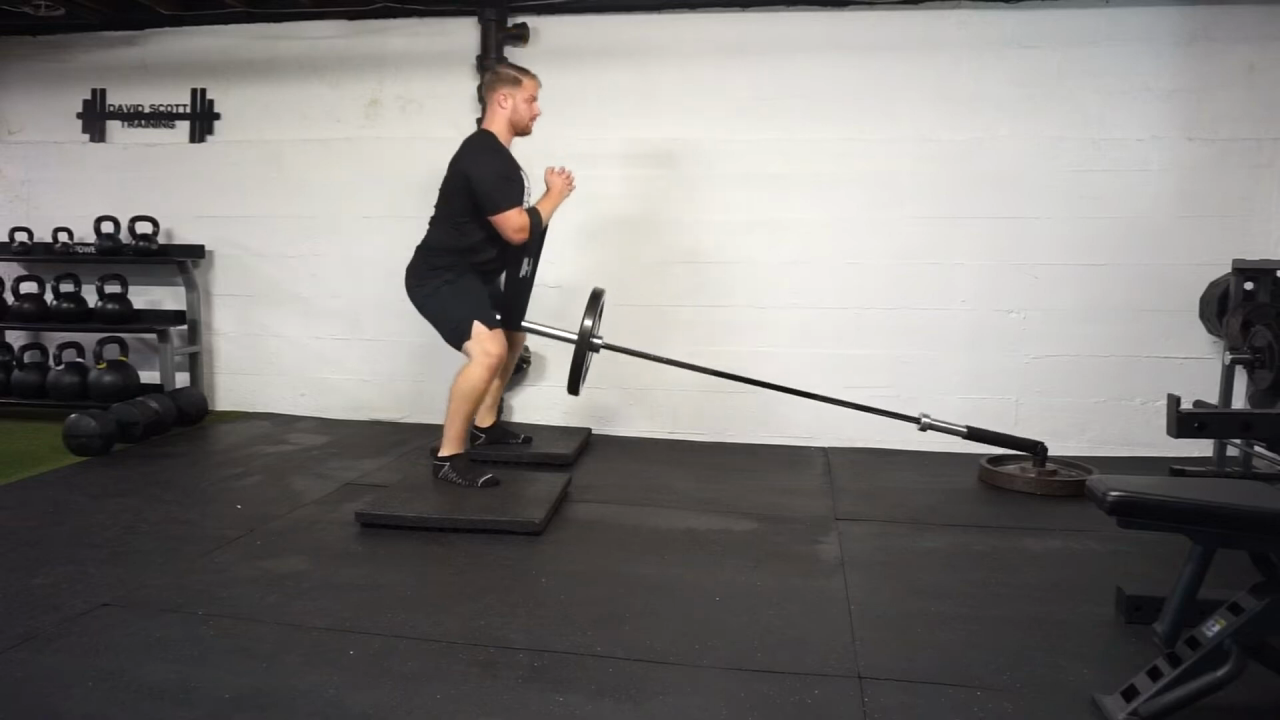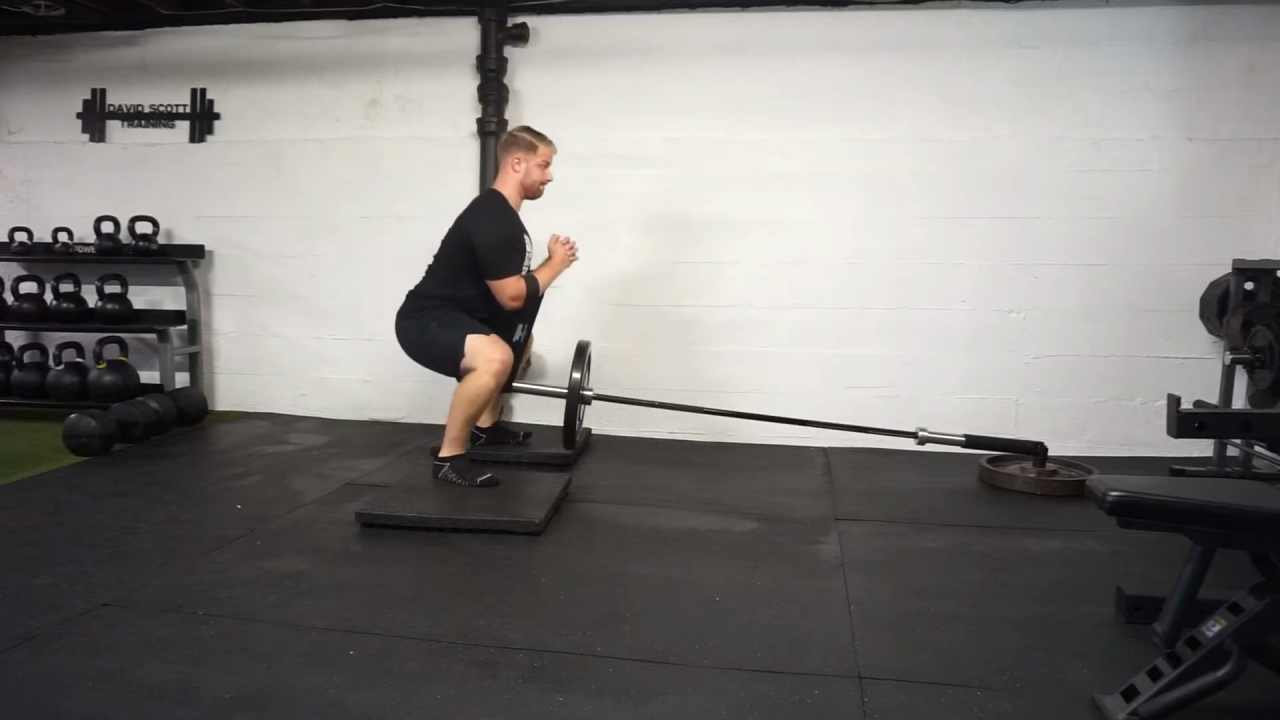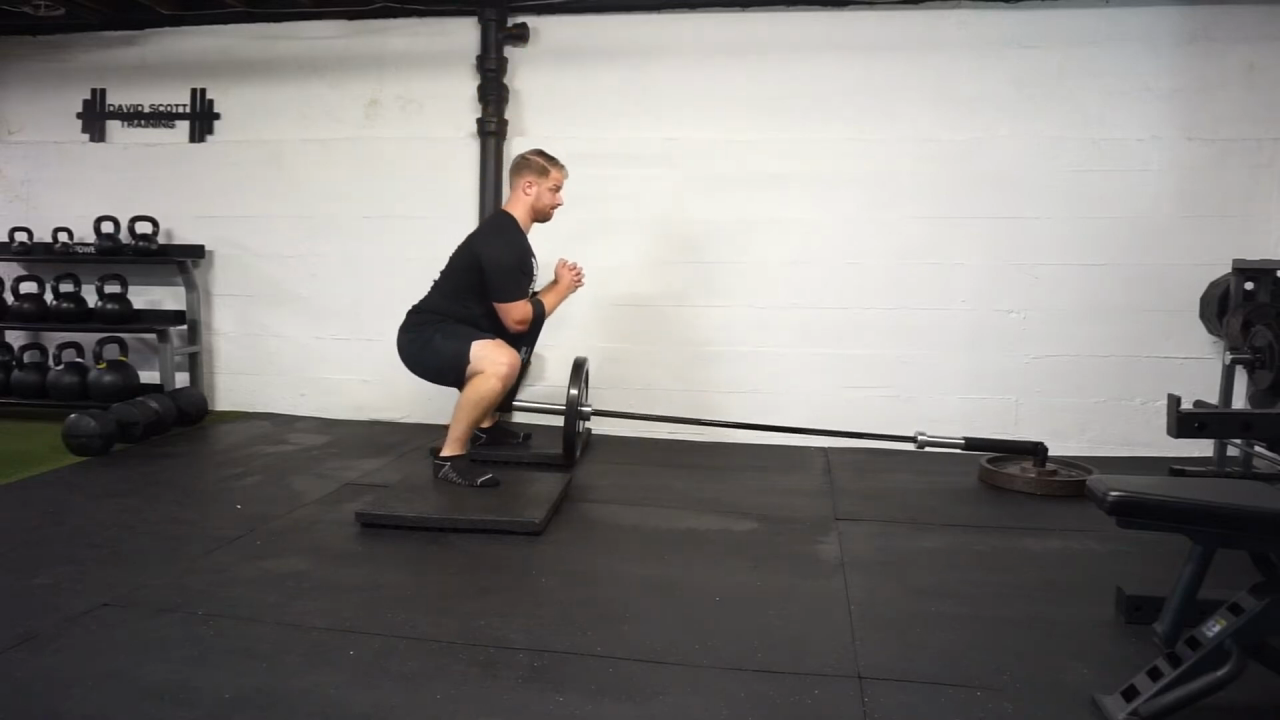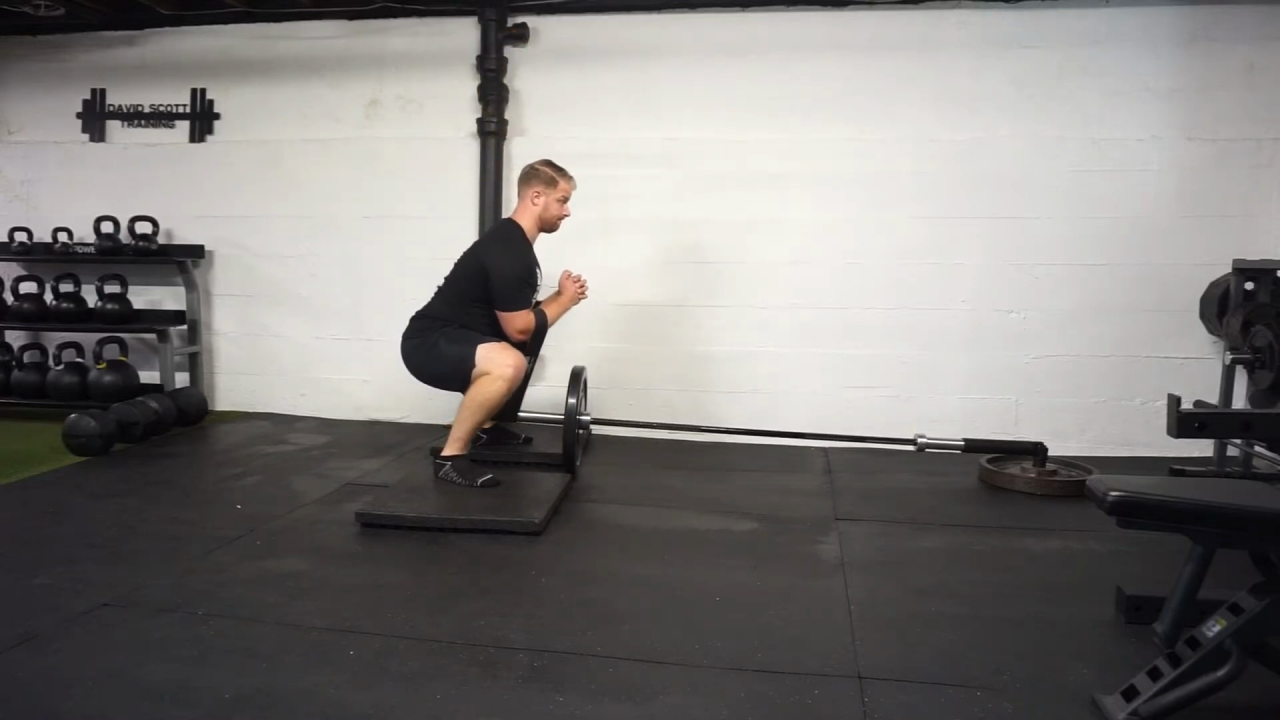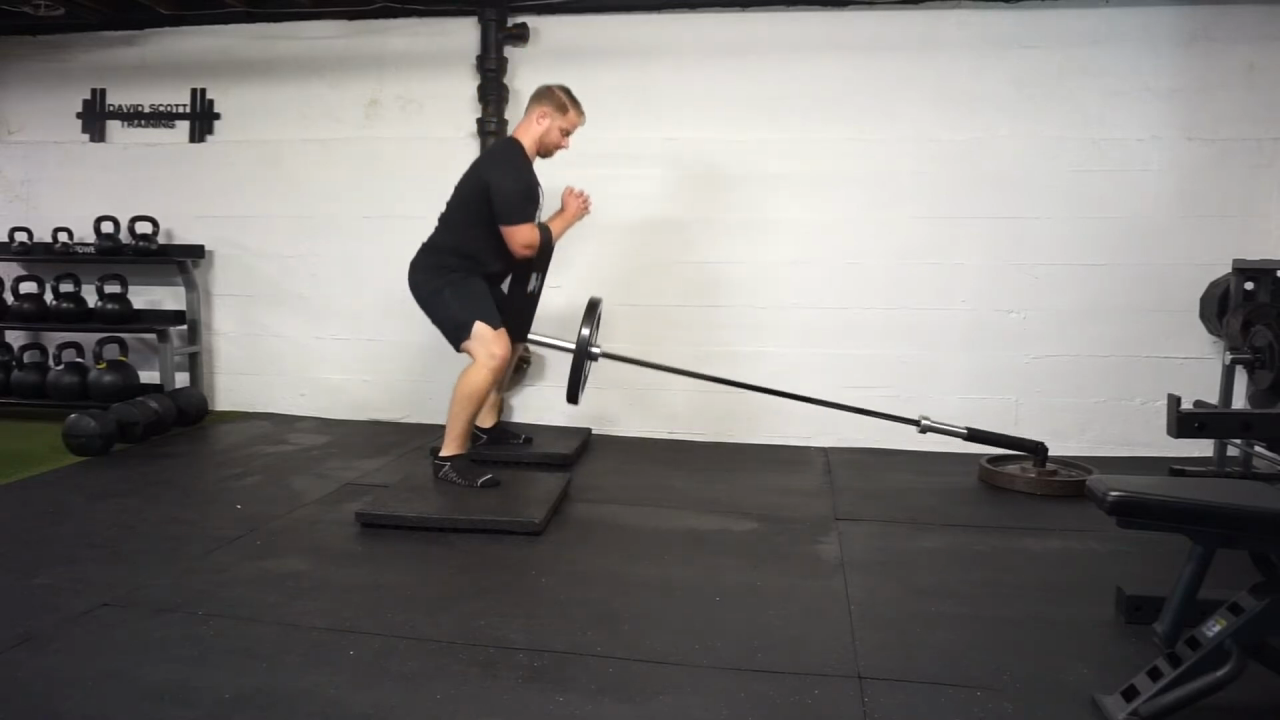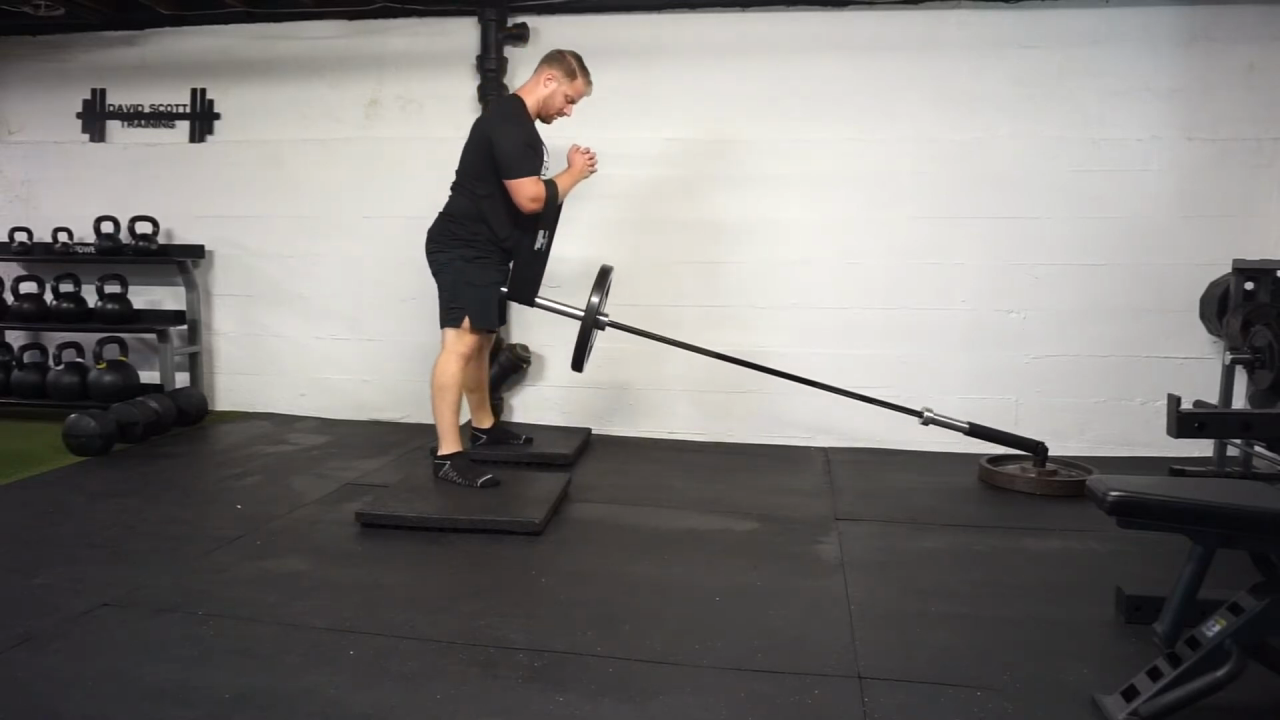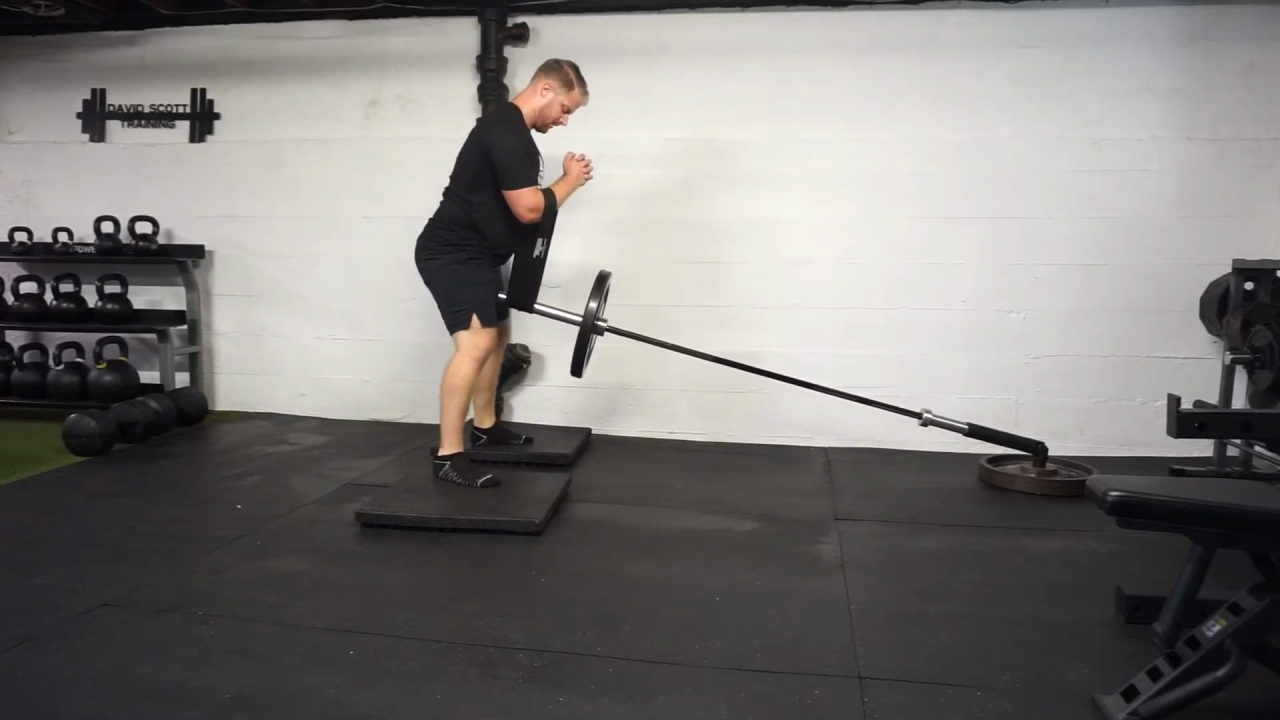
dt=0.7s
person 1, frame 1
left shoulder: (494, 153)
right shoulder: (484, 158)
left elbow: (513, 227)
right elbow: (517, 230)
right wrist: (556, 193)
left hip: (470, 272)
right hip: (439, 276)
left knee: (512, 335)
right knee: (488, 349)
left ankle: (485, 425)
right ankle: (449, 456)
person 1, frame 2
left shoulder: (502, 214)
right shoulder: (491, 221)
left elbow: (510, 289)
right elbow: (512, 296)
right wrist: (557, 263)
left hip: (458, 313)
right hip: (426, 321)
right knee: (495, 358)
left ankle: (485, 426)
right ankle: (449, 458)
person 1, frame 3
left shoulder: (509, 234)
right shoulder: (502, 243)
left elbow: (515, 310)
right elbow: (518, 319)
left wrist: (558, 285)
right wrist: (563, 287)
left hip: (452, 330)
right hip: (426, 337)
left knee: (518, 351)
right knee: (502, 363)
left ankle: (485, 427)
right ankle: (450, 458)
person 1, frame 4
left shoulder: (514, 242)
right shoulder: (508, 253)
left elbow: (517, 319)
right elbow: (518, 329)
left wrist: (561, 297)
right wrist: (566, 299)
left hip: (452, 336)
right hip: (429, 344)
left knee: (517, 355)
right knee: (509, 364)
left ankle: (486, 426)
right ankle: (451, 457)
person 1, frame 5
left shoulder: (512, 161)
right shoulder: (509, 168)
left elbow: (519, 238)
right elbow: (523, 244)
right wrist: (569, 215)
left hip: (470, 270)
right hip: (444, 274)
left knee: (508, 340)
right knee: (492, 352)
left ankle: (486, 426)
right ankle: (450, 456)
person 1, frame 6
left shoulder: (515, 120)
right shoulder: (509, 122)
left elbow: (525, 195)
right elbow: (530, 198)
right wrist: (575, 172)
left hip: (484, 250)
right hip: (464, 250)
left knee: (480, 342)
right knee: (461, 345)
left ankle: (484, 427)
right ankle: (448, 455)
person 1, frame 7
left shoulder: (510, 128)
right shoulder: (507, 133)
left elbow: (520, 206)
right elbow: (528, 209)
right wrist: (572, 179)
left hip: (475, 251)
right hip: (450, 253)
left knee: (495, 335)
right knee: (476, 344)
left ankle: (485, 426)
right ankle: (449, 455)
